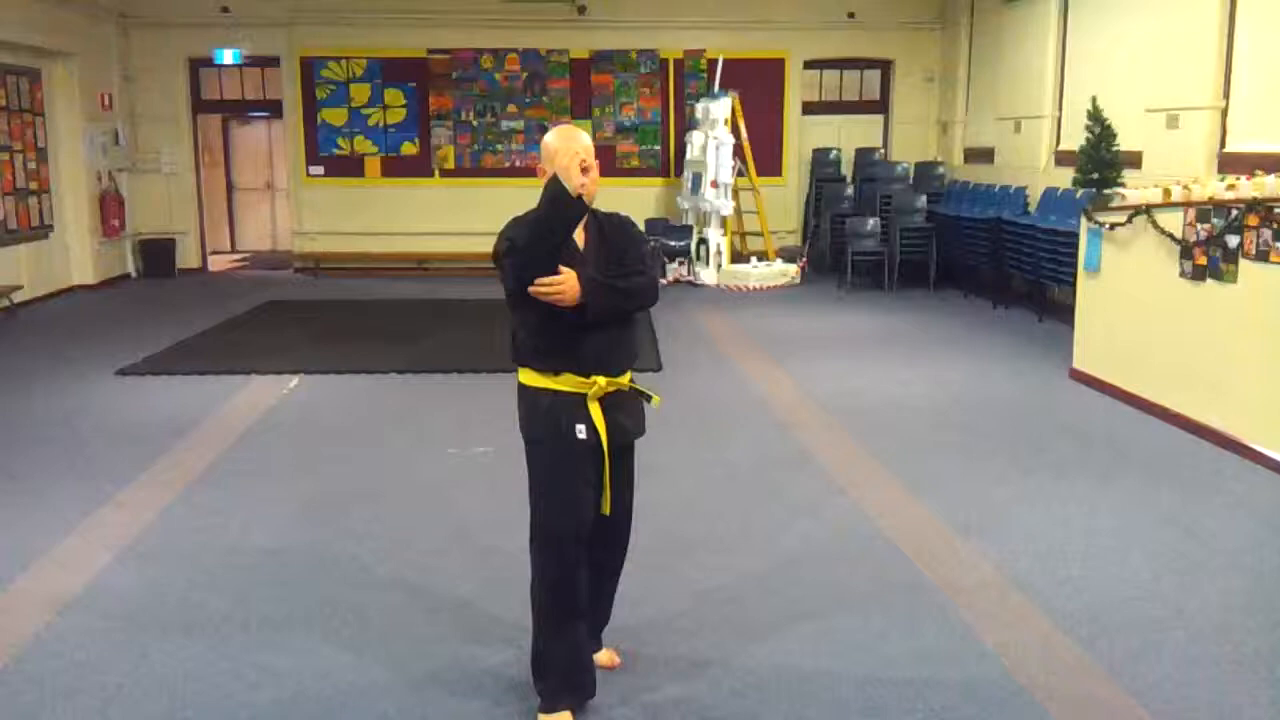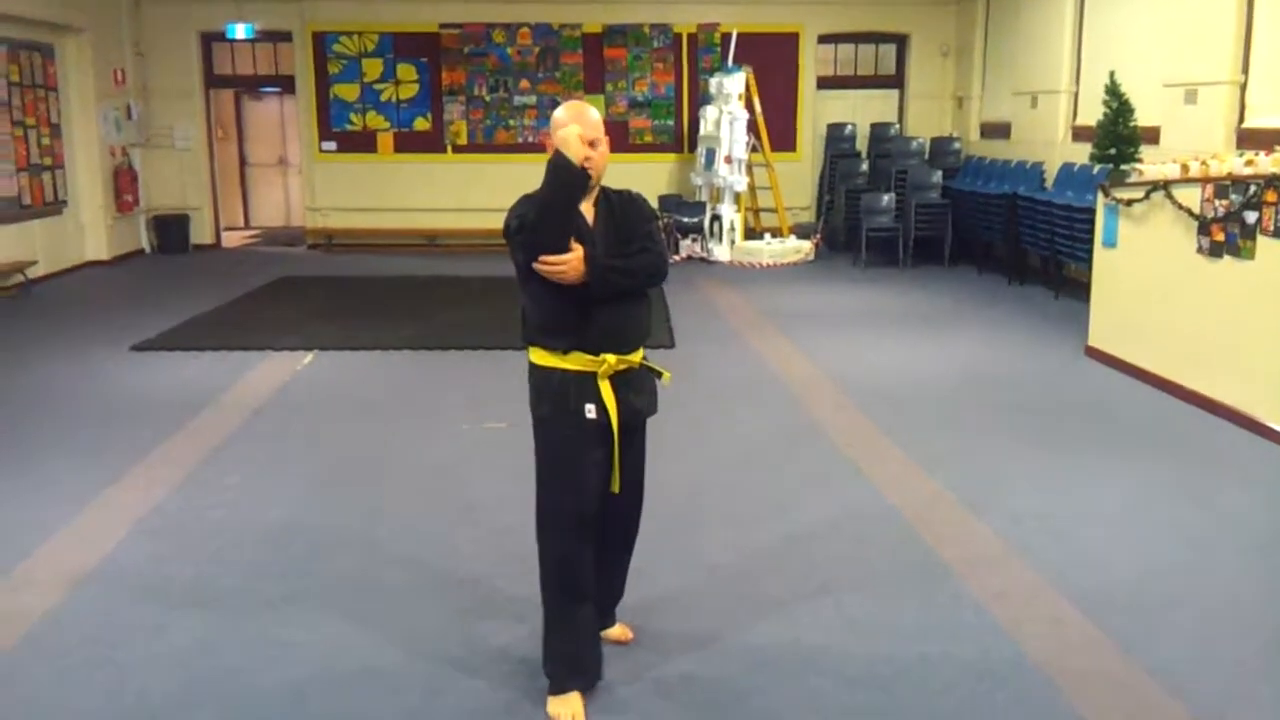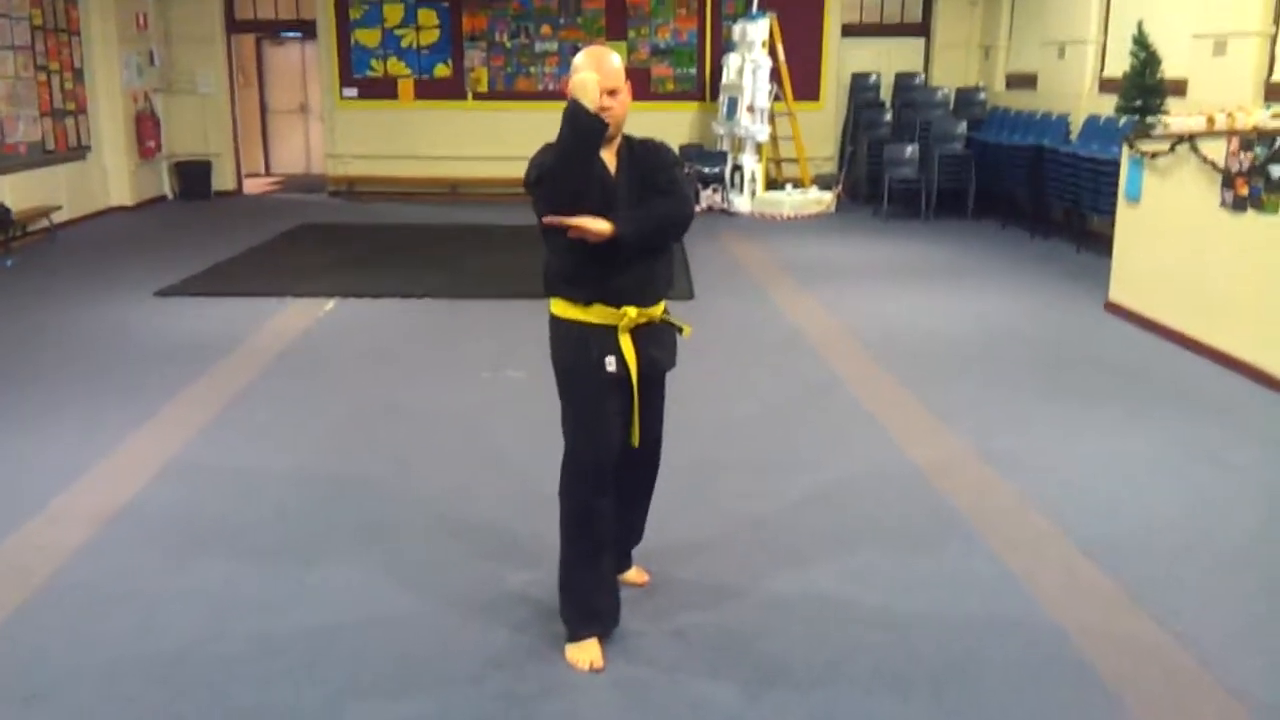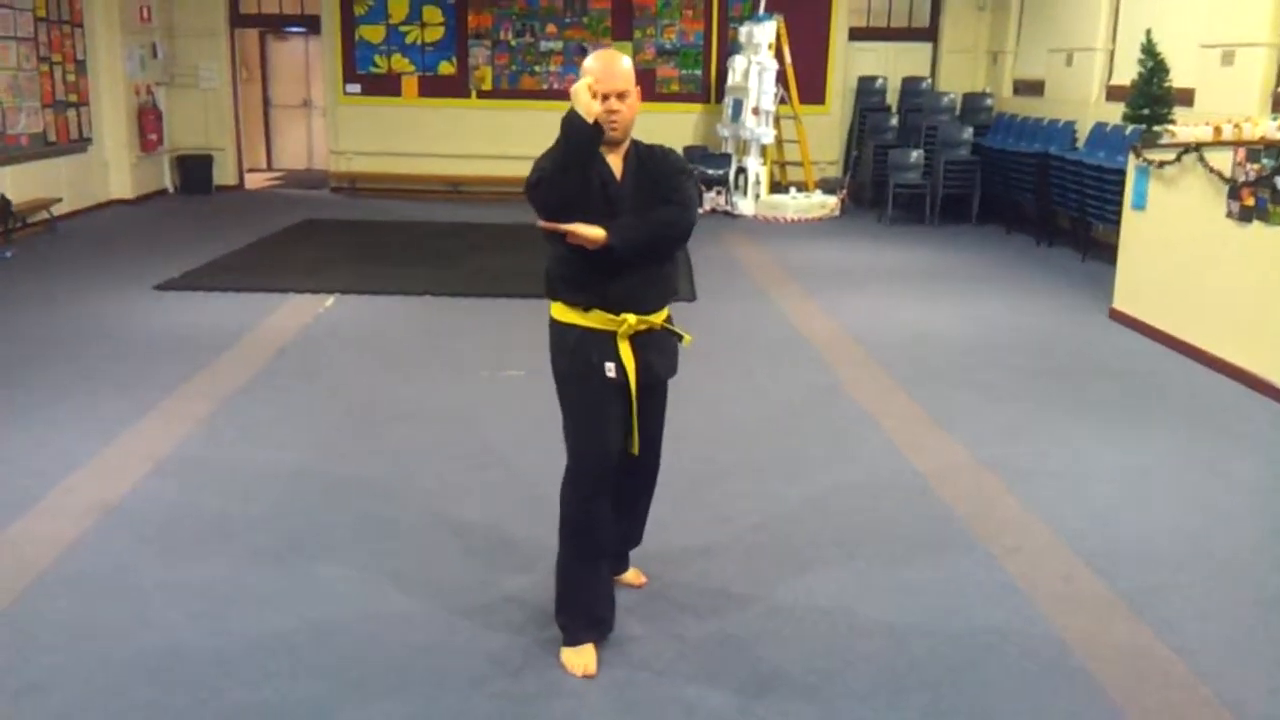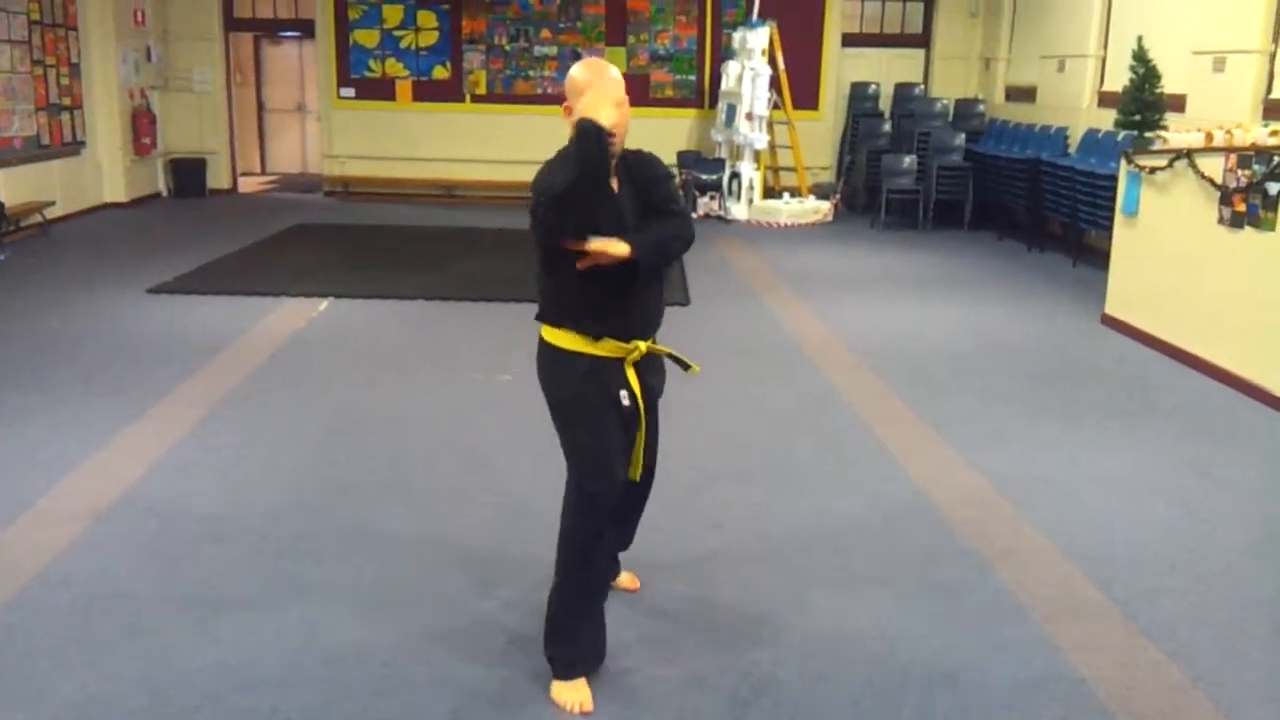
dt=1s
person 1, frame 1
left shoulder: (619, 231)
right shoulder: (523, 233)
left elbow: (645, 287)
right elbow: (532, 265)
left wrist: (586, 292)
right wrist: (560, 190)
left hip: (613, 402)
right hip: (553, 406)
left knee: (608, 530)
right knee: (560, 538)
left ankle: (586, 637)
person 1, frame 2
left shoulder: (631, 208)
right shoulder: (531, 211)
left elbow: (654, 264)
right elbow: (543, 245)
left wrist: (591, 269)
right wrist: (564, 165)
left hip: (626, 380)
right hip: (563, 385)
left knee: (619, 508)
right knee: (566, 520)
left ankle: (599, 611)
person 1, frame 3
left shoulder: (654, 157)
right shoulder: (555, 159)
left elbow: (677, 213)
right elbow: (561, 195)
left wrist: (612, 230)
right wrist: (581, 115)
left hip: (645, 332)
right hip: (583, 335)
left knee: (638, 455)
right knee: (590, 464)
left ankle: (616, 555)
right ankle: (585, 618)
person 1, frame 4
left shoulder: (664, 165)
right shoulder: (567, 161)
left elbow: (677, 223)
right elbow: (549, 202)
left wrist: (606, 236)
right wrist: (579, 124)
left hip: (648, 336)
right hip: (584, 338)
left knee: (638, 459)
right knee: (592, 466)
left ankle: (614, 556)
right ankle: (580, 622)
person 1, frame 5
left shoulder: (645, 169)
right shoulder: (559, 177)
left elbow: (678, 229)
right elbow: (576, 214)
left wrist: (628, 247)
right wrist: (594, 134)
left hip: (636, 355)
right hip: (578, 361)
left knee: (633, 473)
right knee: (594, 488)
left ankle: (605, 561)
right ankle: (570, 657)
